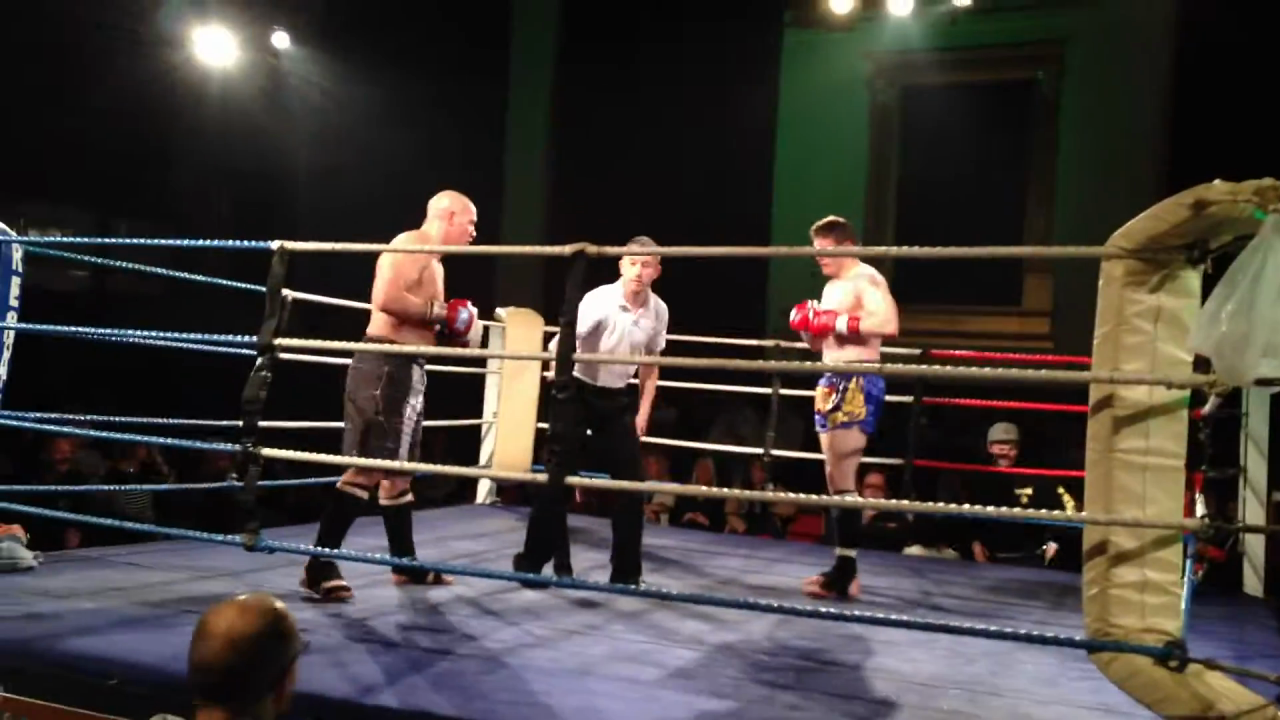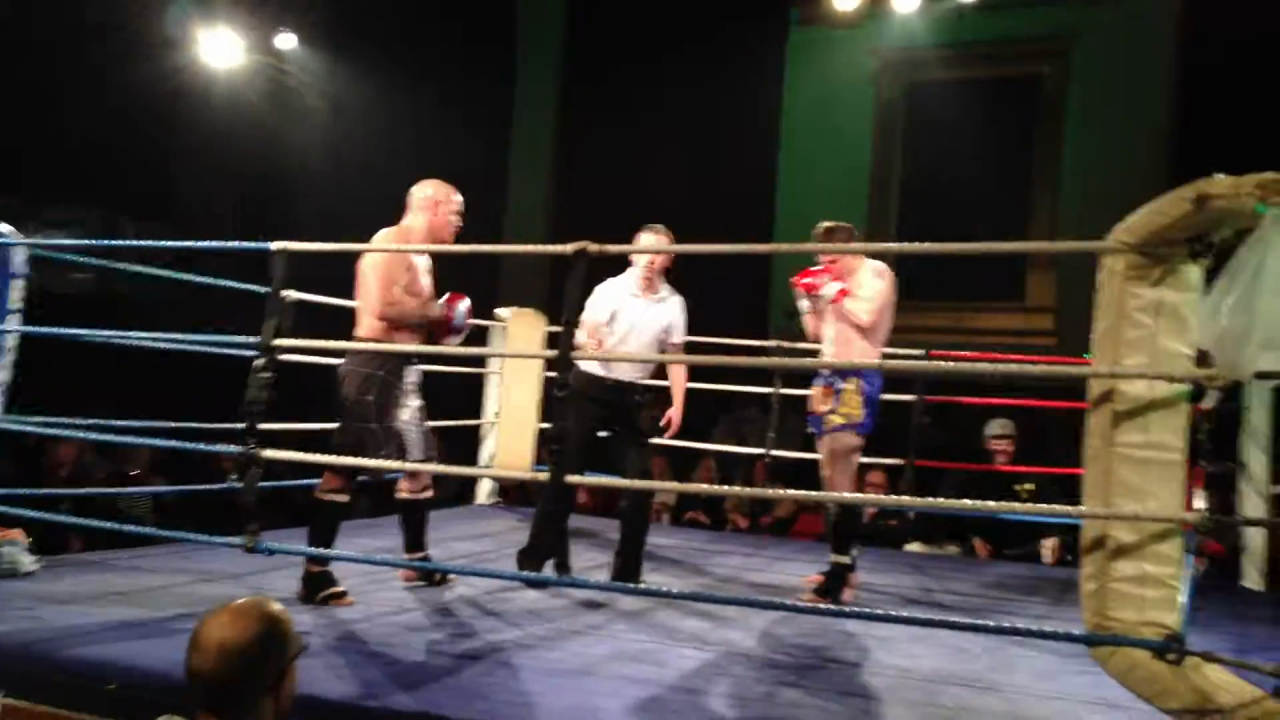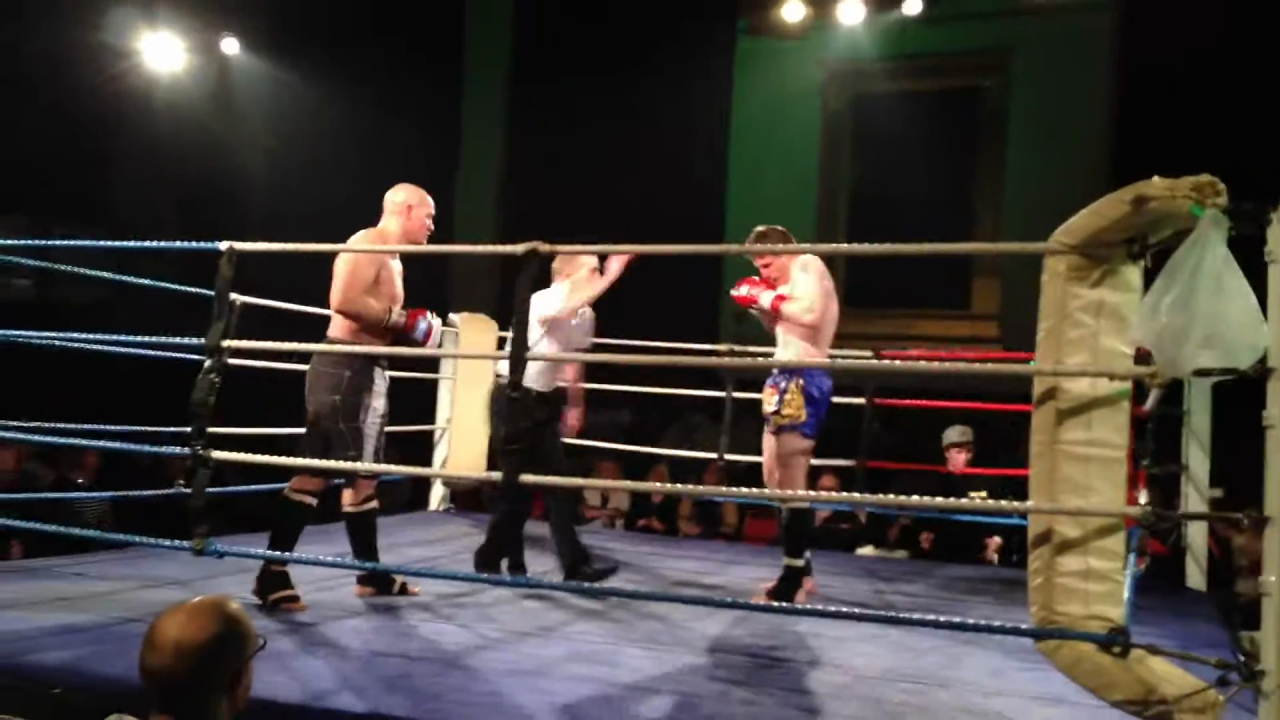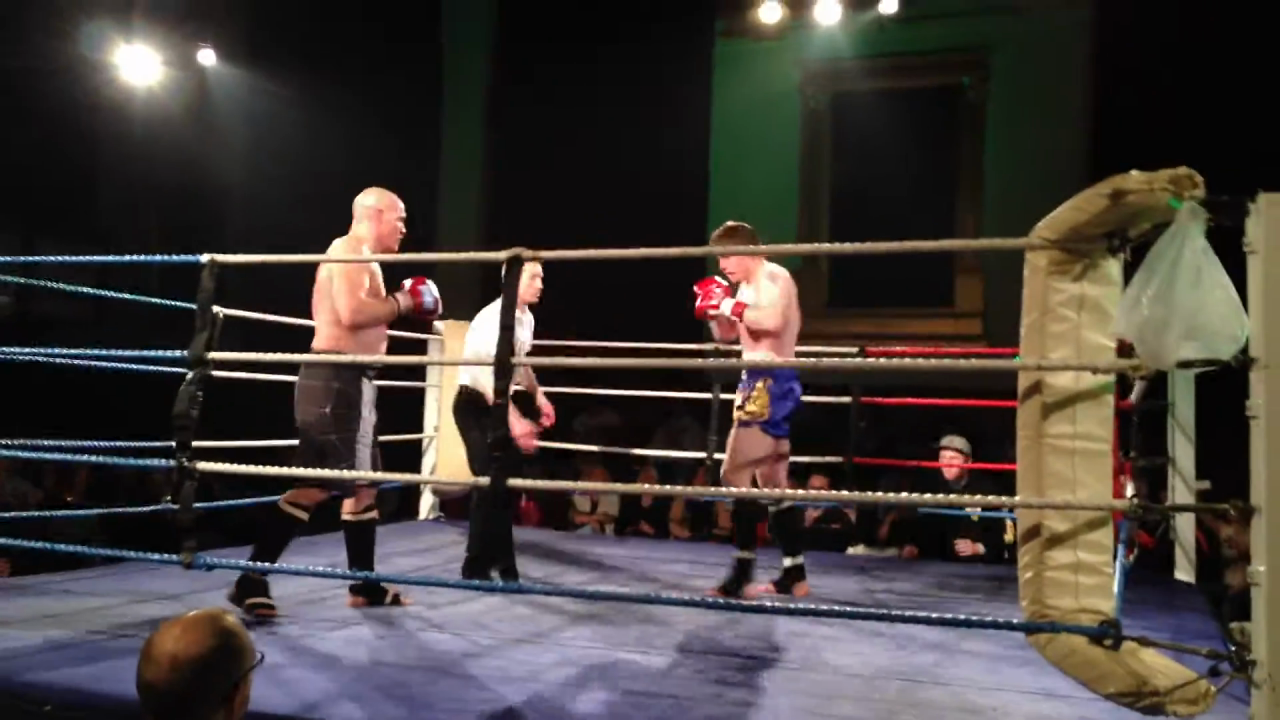
dt=0.4s
person 1, frame 1
left shoulder: (430, 261)
right shoulder: (410, 247)
right elbow: (387, 299)
left wrist: (448, 330)
right wrist: (442, 312)
left hip: (406, 369)
right hip: (384, 366)
left knee: (399, 469)
right knee: (369, 466)
left ankle: (405, 563)
right ankle: (321, 562)
person 1, frame 2
left shoulder: (420, 254)
right shoulder: (392, 244)
right elbow: (384, 307)
left wrist: (439, 324)
right wrist: (440, 311)
left hip: (401, 370)
right hip: (374, 367)
left knee: (419, 465)
right knee: (345, 468)
left ankle: (416, 560)
right ankle: (315, 573)
person 1, frame 3
left shoulder: (391, 258)
right shoulder: (369, 244)
right elbow: (343, 300)
left wrist: (407, 328)
right wrist: (401, 320)
left hip: (368, 372)
right hip: (345, 369)
left knee: (364, 475)
right knee: (316, 472)
left ankle: (372, 574)
right ankle: (272, 574)
person 1, frame 4
left shoulder: (363, 259)
right shoulder: (350, 250)
right elbow: (352, 313)
left wrist: (403, 306)
right wrist: (405, 300)
left hip: (354, 381)
right hip: (334, 379)
left knee: (362, 485)
right knee: (314, 486)
left ankle: (364, 584)
right ankle: (252, 579)
person 2, frame 1
left shoulder: (867, 278)
right shoulder: (831, 287)
left elbow: (889, 324)
left wrist: (837, 322)
right wrist: (808, 324)
left hip: (858, 383)
right hip: (832, 383)
left knee: (842, 476)
right knee: (835, 478)
left ankle: (845, 574)
right ankle: (842, 568)
person 2, frame 2
left shoulder: (875, 273)
right shoulder: (837, 283)
left elbow: (867, 316)
right elbow: (815, 332)
left wrist: (832, 288)
right wrist: (808, 296)
left hip: (855, 382)
right hip: (828, 381)
left knee: (840, 478)
right knee: (832, 476)
left ankle: (839, 579)
right ankle: (844, 566)
person 2, frame 3
left shoulder: (808, 266)
right shoulder: (787, 280)
left elbow: (811, 315)
left wrist: (768, 298)
right wrist: (759, 302)
left hip: (803, 381)
right hip: (785, 380)
left knee: (789, 482)
right knee: (776, 479)
left ankle: (793, 581)
right ankle: (801, 568)
person 2, frame 4
left shoulder: (773, 277)
right shoulder: (746, 288)
left elbow: (774, 321)
right elbow: (725, 337)
left wrist: (729, 306)
right wrist: (715, 307)
left hip: (772, 385)
right hip: (758, 384)
left knee: (734, 473)
right knee: (774, 484)
left ankle: (742, 573)
right ankle: (794, 575)
person 3, frame 1
left shoulder: (658, 311)
right shoulder: (600, 300)
left elbow: (650, 365)
right elbow: (569, 337)
left wrist: (644, 411)
left hip: (616, 400)
right hip: (577, 393)
left knee: (632, 483)
right knee: (560, 477)
left ankle: (626, 572)
right ankle: (531, 562)
person 3, frame 2
left shoulder: (674, 303)
right shoulder: (610, 290)
left elbow: (675, 358)
right elbow: (586, 332)
left wrist: (677, 404)
right wrist: (589, 344)
left hip: (630, 395)
right hip: (589, 387)
left knee: (640, 484)
right knee: (564, 474)
left ankle: (627, 572)
right ankle: (533, 557)
person 3, frame 3
left shoulder: (584, 317)
right shoulder: (543, 303)
right elbow: (563, 309)
left wrist: (575, 406)
right wrist: (609, 278)
left hip: (544, 401)
right hip: (513, 398)
left knee: (560, 483)
right knee: (518, 484)
left ankle: (576, 566)
right ankle: (491, 560)
person 3, frame 4
left shoulder: (526, 318)
right shoulder: (493, 318)
right elbow: (485, 376)
left wrist: (539, 397)
right wrist: (514, 419)
right hip: (474, 404)
left ankle: (494, 555)
right ankle: (476, 566)
